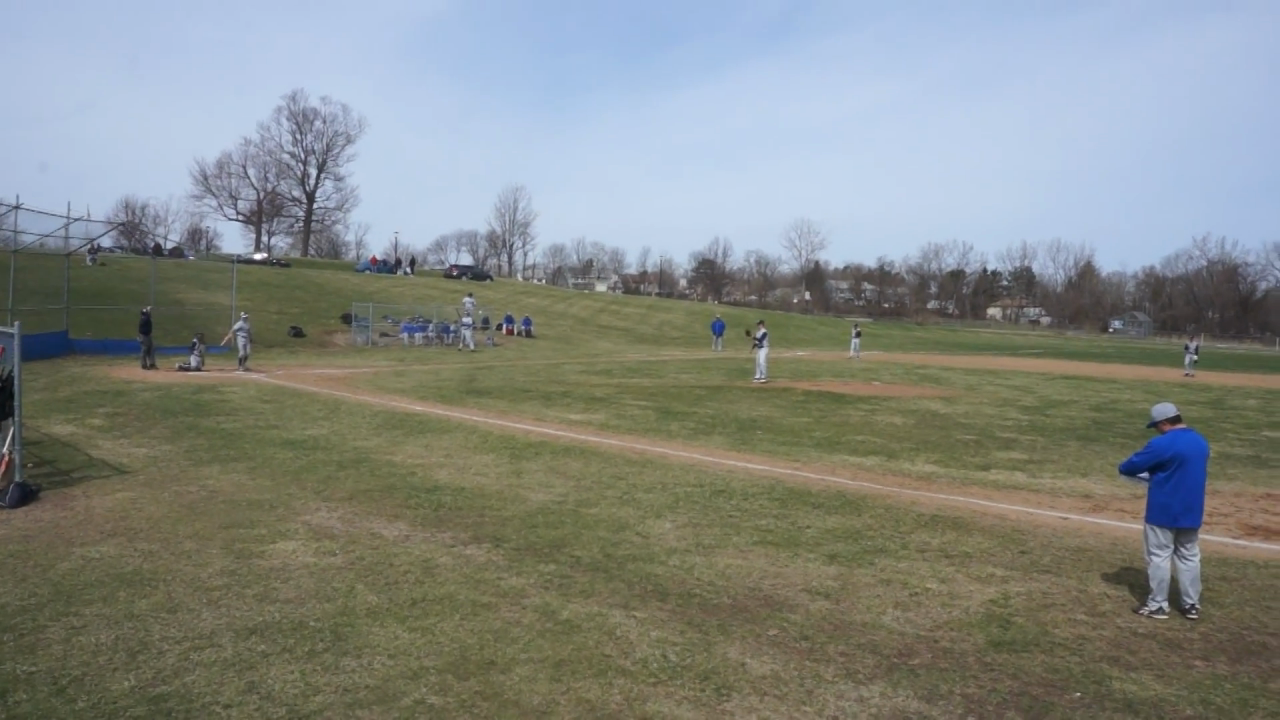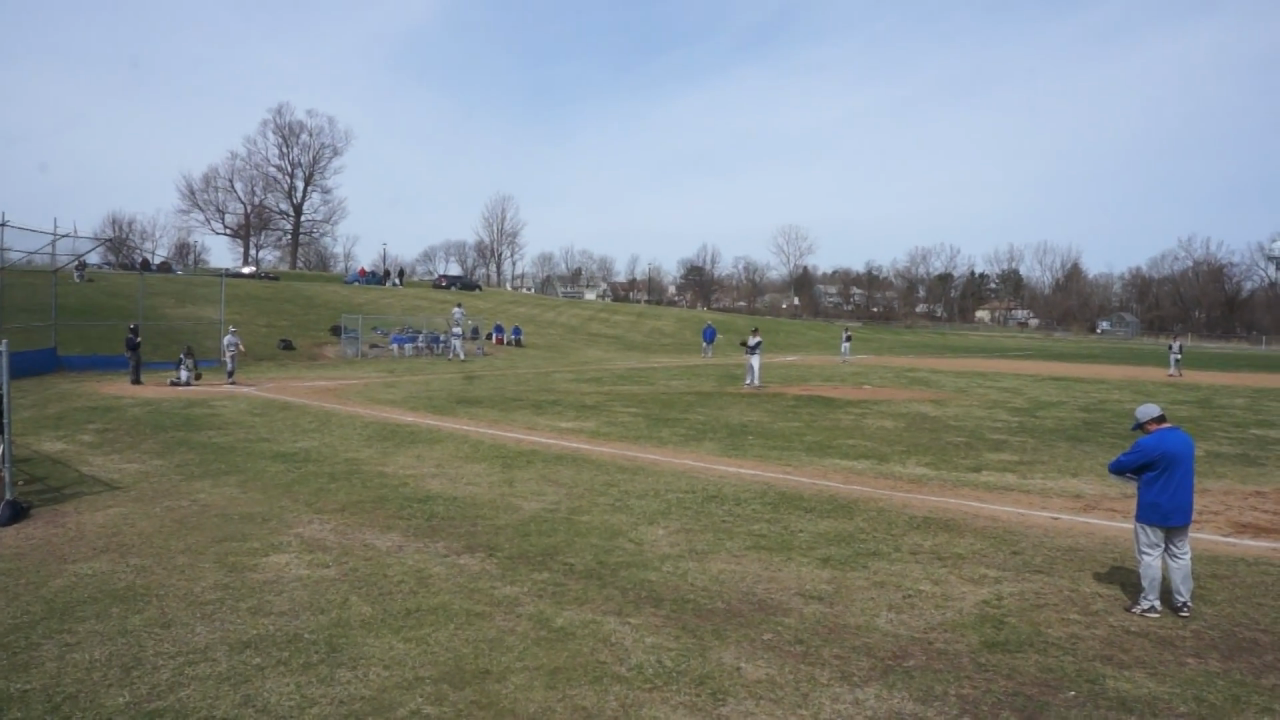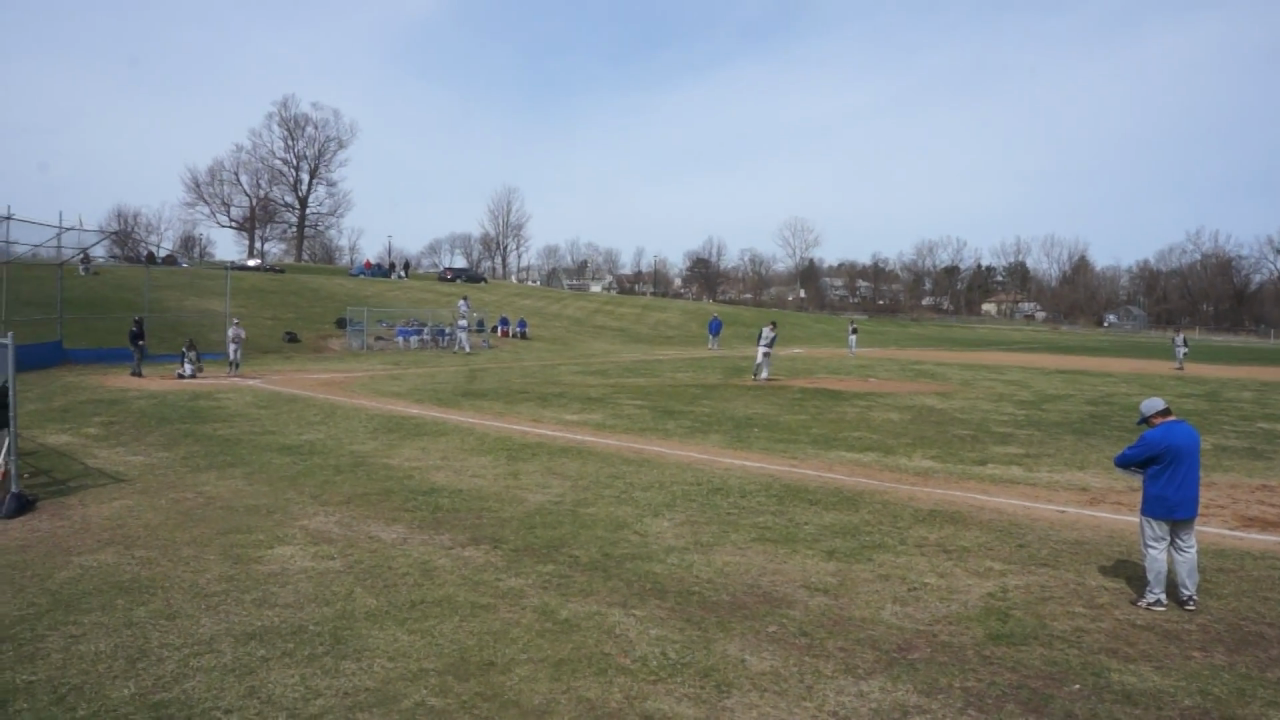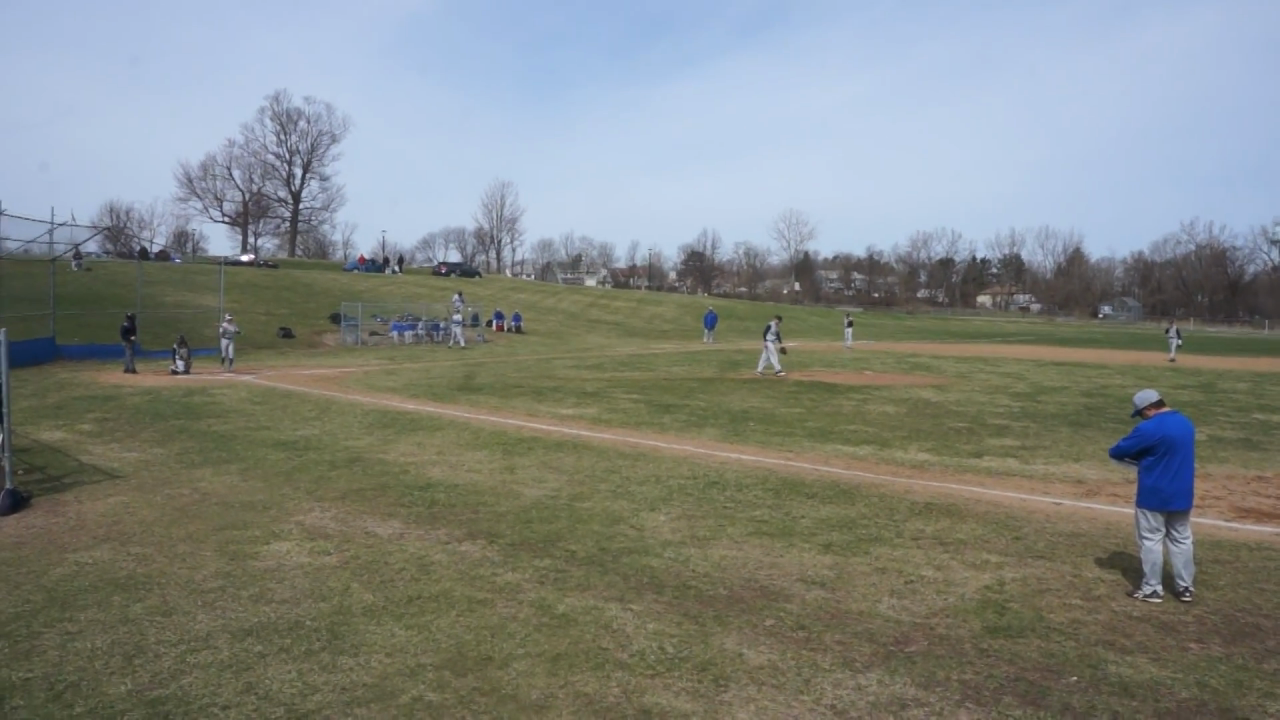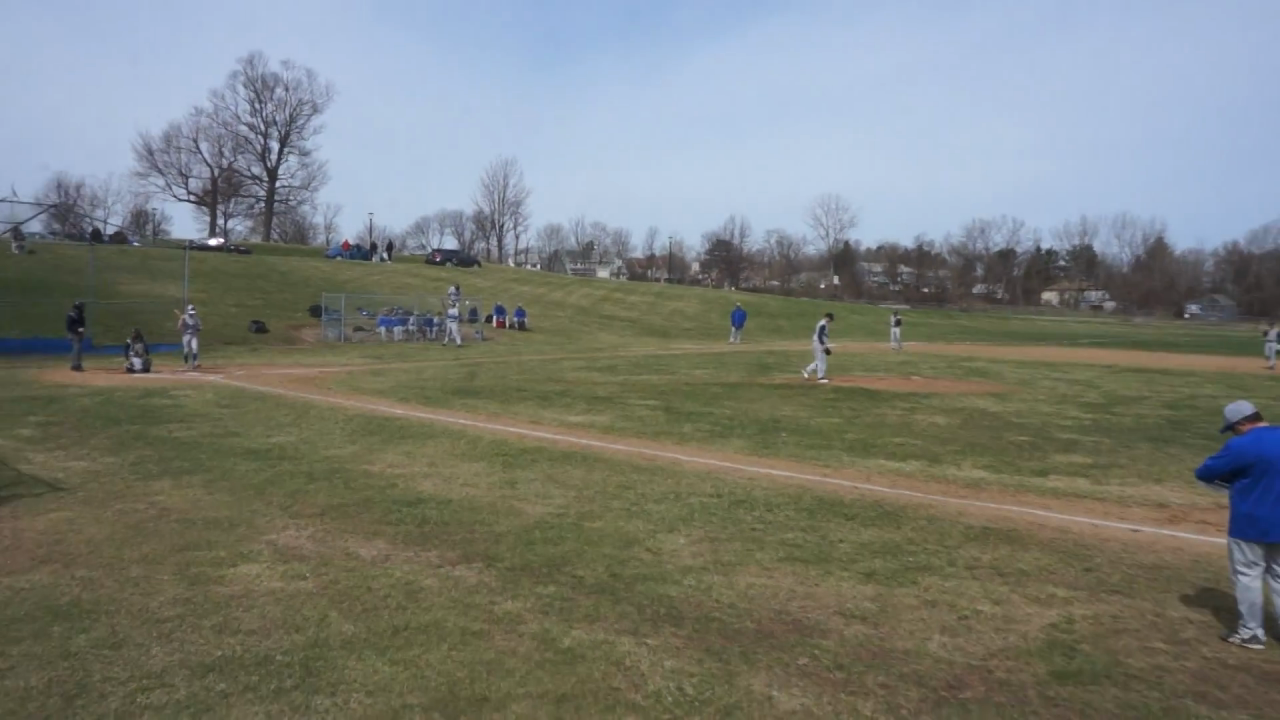
dt=0.3s
person 1, frame 1
left shoulder: (1161, 444)
right shoulder: (1201, 442)
left elbow: (1131, 466)
left wrist: (1122, 468)
left hip: (1163, 512)
right hip: (1191, 512)
left knee: (1159, 557)
right knee: (1189, 557)
left ankle: (1158, 605)
right ankle: (1192, 604)
person 1, frame 2
left shoulder: (1149, 444)
right shoulder: (1186, 440)
left elbow: (1118, 466)
left wrist: (1112, 467)
right wrist: (1141, 472)
left hip: (1153, 511)
right hip: (1181, 510)
left knee: (1150, 556)
right knee: (1180, 555)
left ankle: (1150, 603)
right ankle: (1183, 602)
person 1, frame 3
left shoulder: (1154, 437)
right shoulder: (1192, 433)
left elbow: (1123, 460)
left wrist: (1118, 460)
left hip: (1159, 505)
right hip: (1187, 504)
left knee: (1155, 550)
right knee: (1186, 549)
left ankle: (1156, 597)
right ankle: (1189, 596)
person 1, frame 4
left shoulder: (1149, 429)
right shoulder: (1186, 424)
left elbow: (1118, 451)
left wrist: (1113, 452)
left hip: (1154, 496)
right hip: (1182, 495)
left knee: (1151, 541)
right knee: (1181, 540)
left ankle: (1152, 588)
right ankle: (1185, 587)
person 1, frame 5
left shoulder: (1241, 445)
left elbow: (1205, 472)
left wrist: (1211, 475)
left hip: (1250, 526)
left knee: (1248, 576)
left ankle: (1251, 633)
